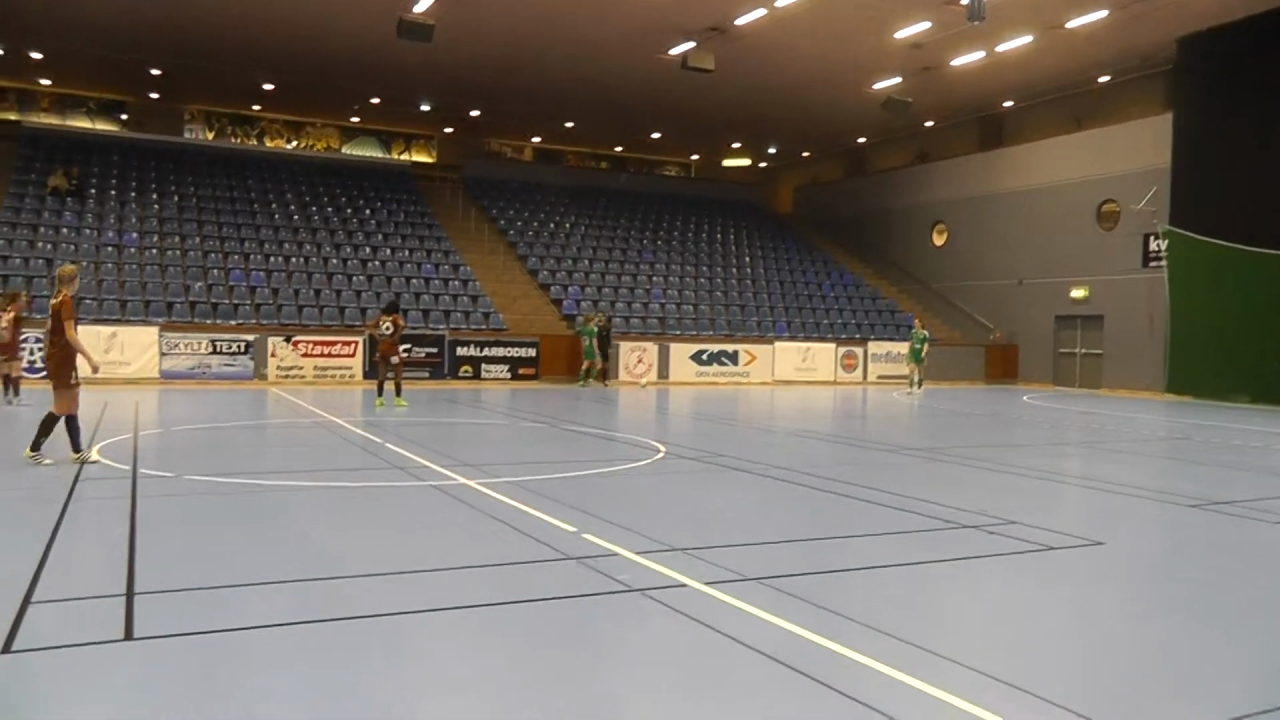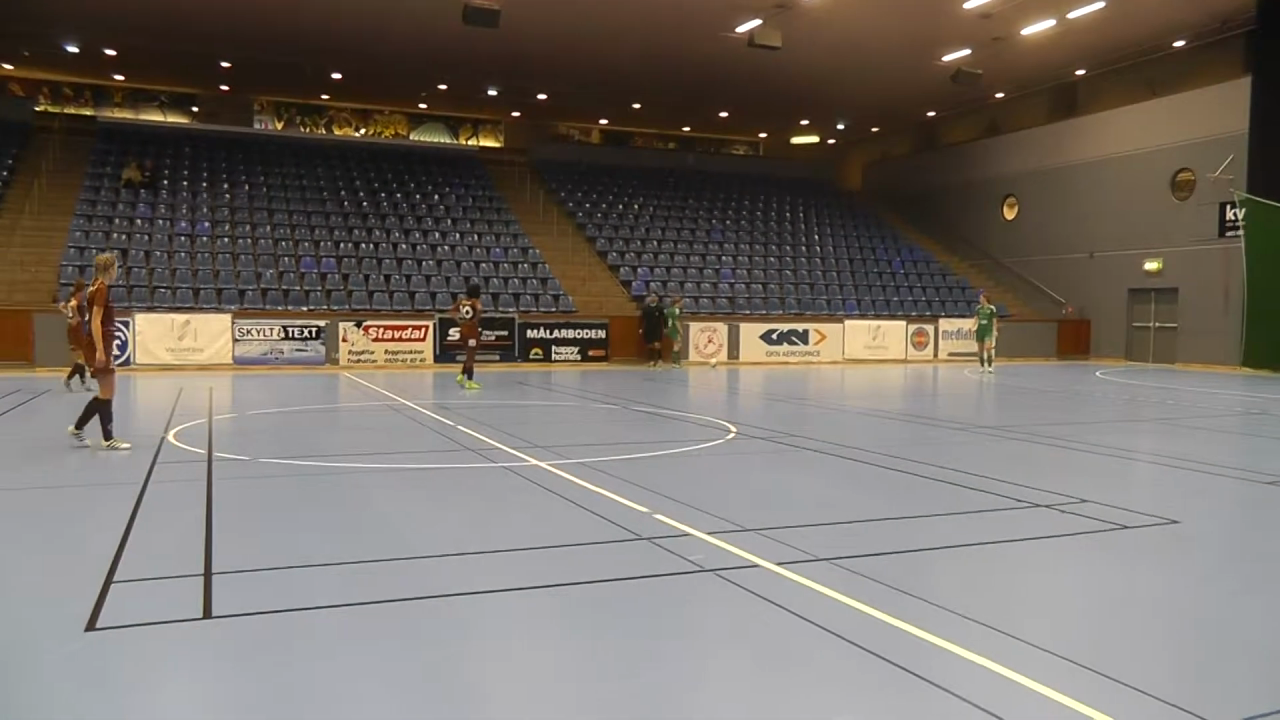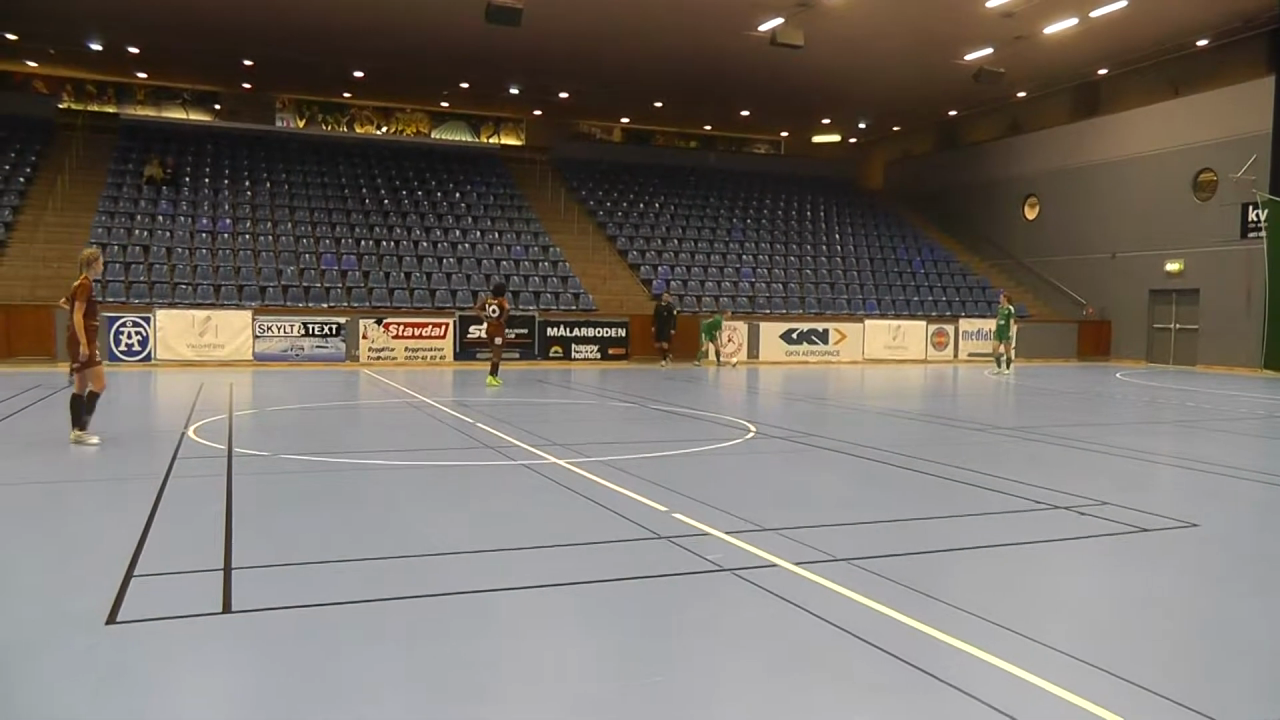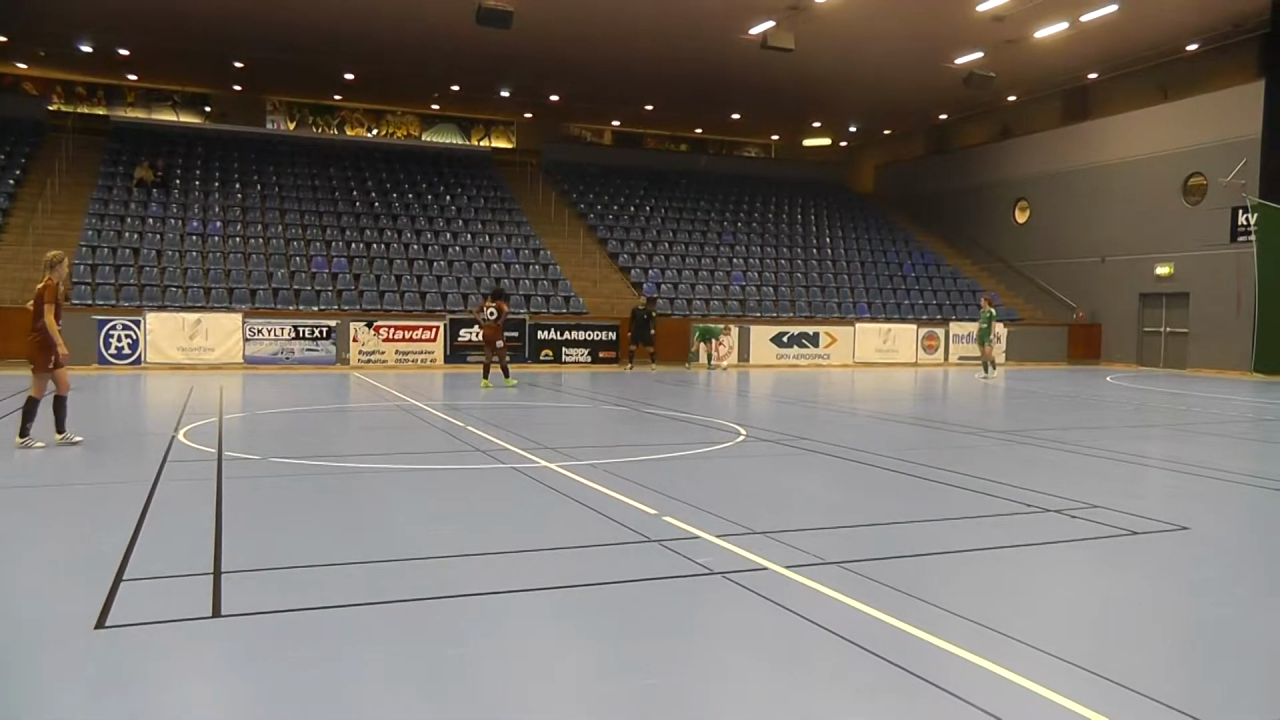
dt=0.5s
person 1, frame 1
left shoulder: (57, 300)
right shoulder: (66, 301)
left elbow: (49, 331)
right elbow: (70, 335)
left wrist: (48, 354)
right wrist: (89, 358)
left hip: (57, 359)
right hip: (62, 361)
left knee: (70, 408)
right knee: (62, 409)
left ankle: (78, 452)
right ankle: (34, 450)
person 1, frame 2
left shoulder: (98, 288)
right shoulder: (101, 289)
right elbow: (96, 321)
right wrist: (100, 350)
left hip: (100, 348)
right hip: (98, 349)
left knee: (105, 394)
right knee: (107, 393)
left ankle: (77, 429)
right ankle: (109, 439)
person 1, frame 3
left shoulder: (84, 283)
right shoulder: (85, 284)
right elbow: (77, 316)
left wrist: (88, 342)
right wrist: (84, 344)
left hip: (84, 342)
right hip: (82, 343)
left knee: (80, 388)
right knee: (99, 385)
left ankle: (78, 430)
right ankle: (81, 430)
person 1, frame 4
left shoulder: (49, 286)
right shoulder: (49, 286)
right elbow: (48, 319)
right wrist: (60, 344)
left hip: (47, 346)
right hip: (41, 345)
left knee: (64, 387)
right knee: (38, 392)
left ankle: (61, 433)
right ankle: (23, 436)
